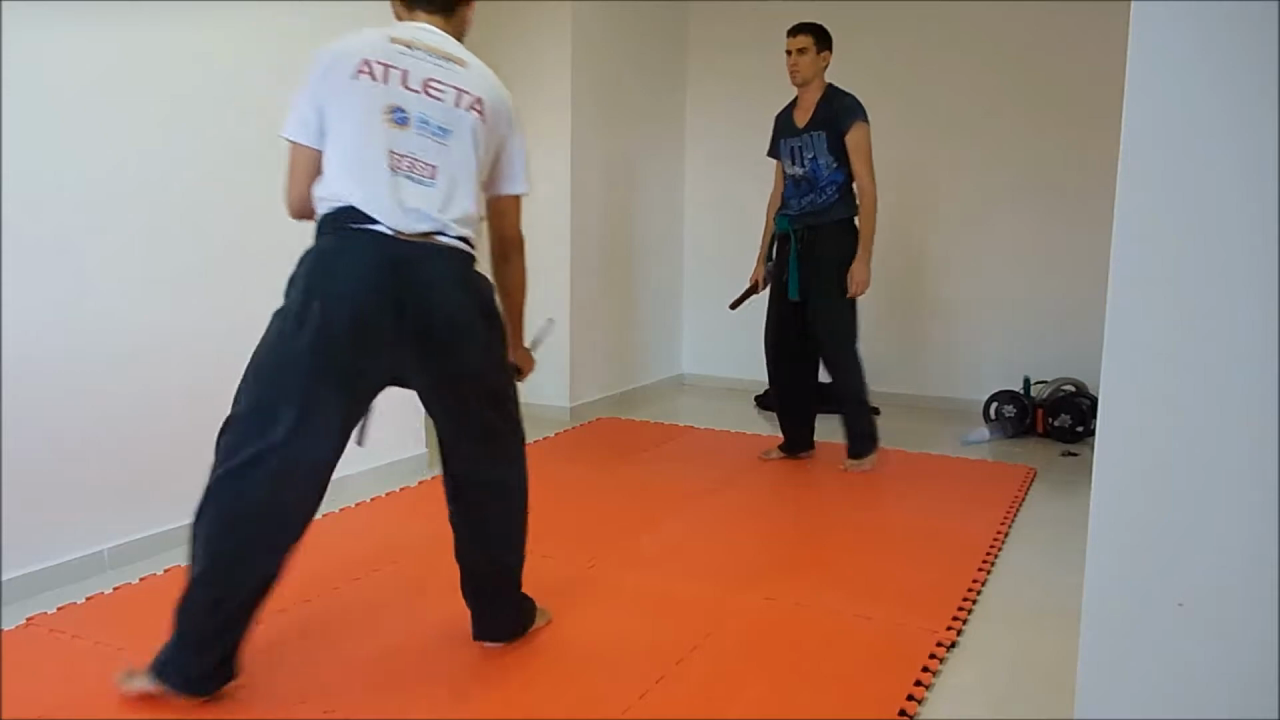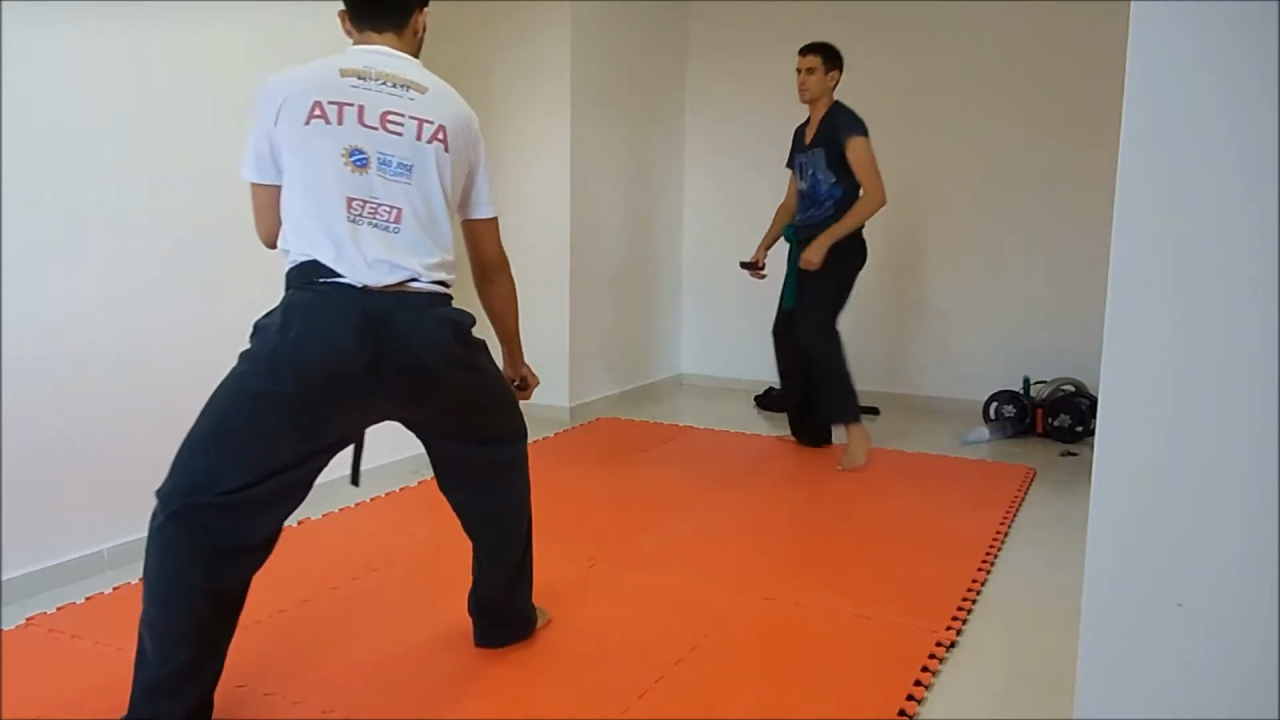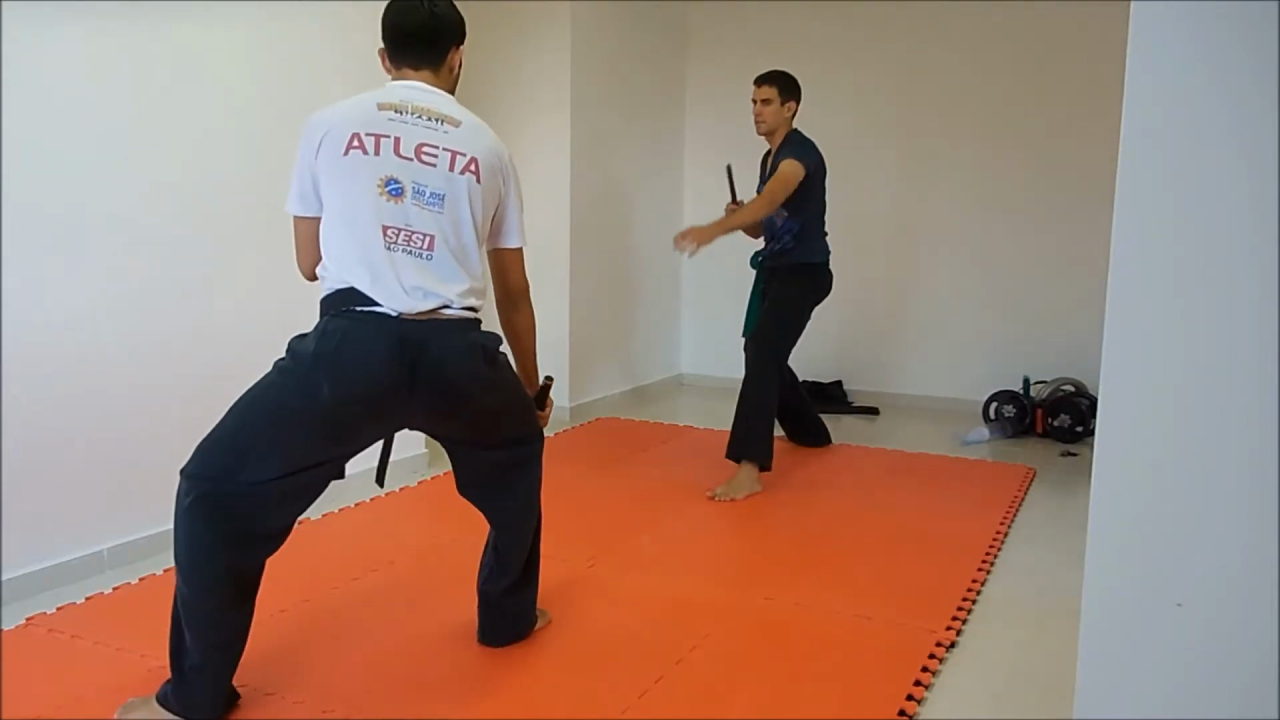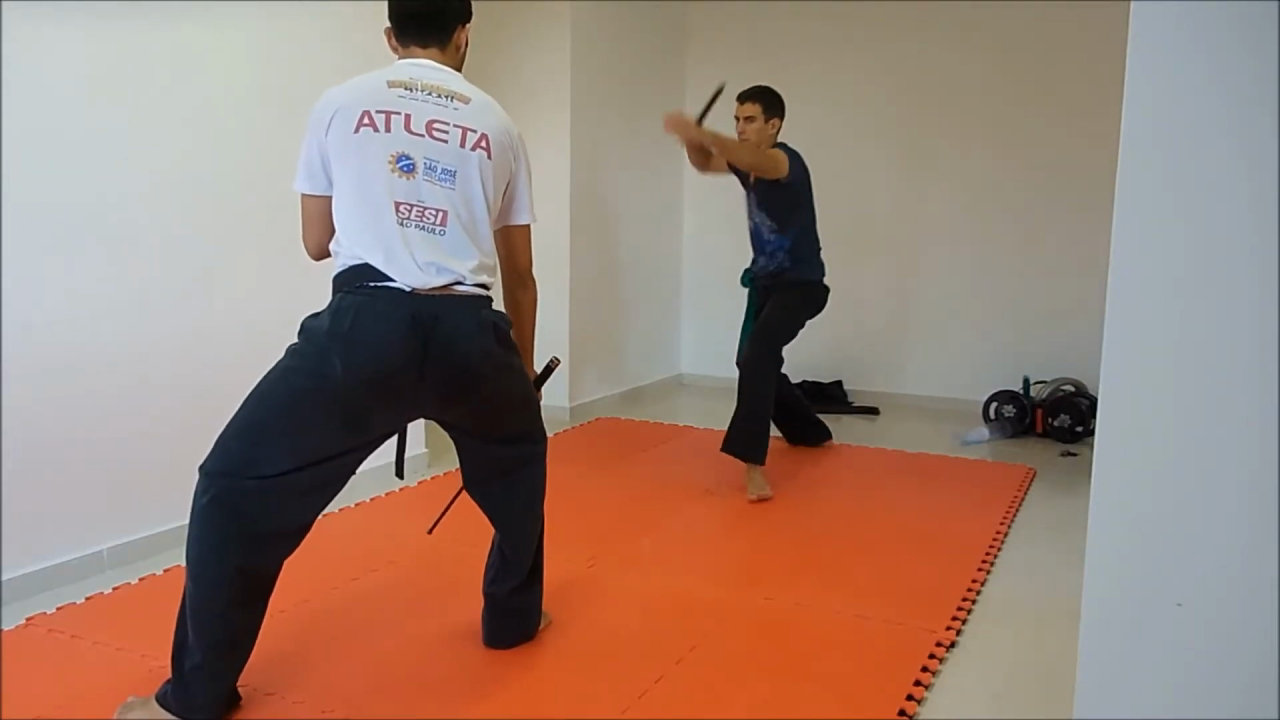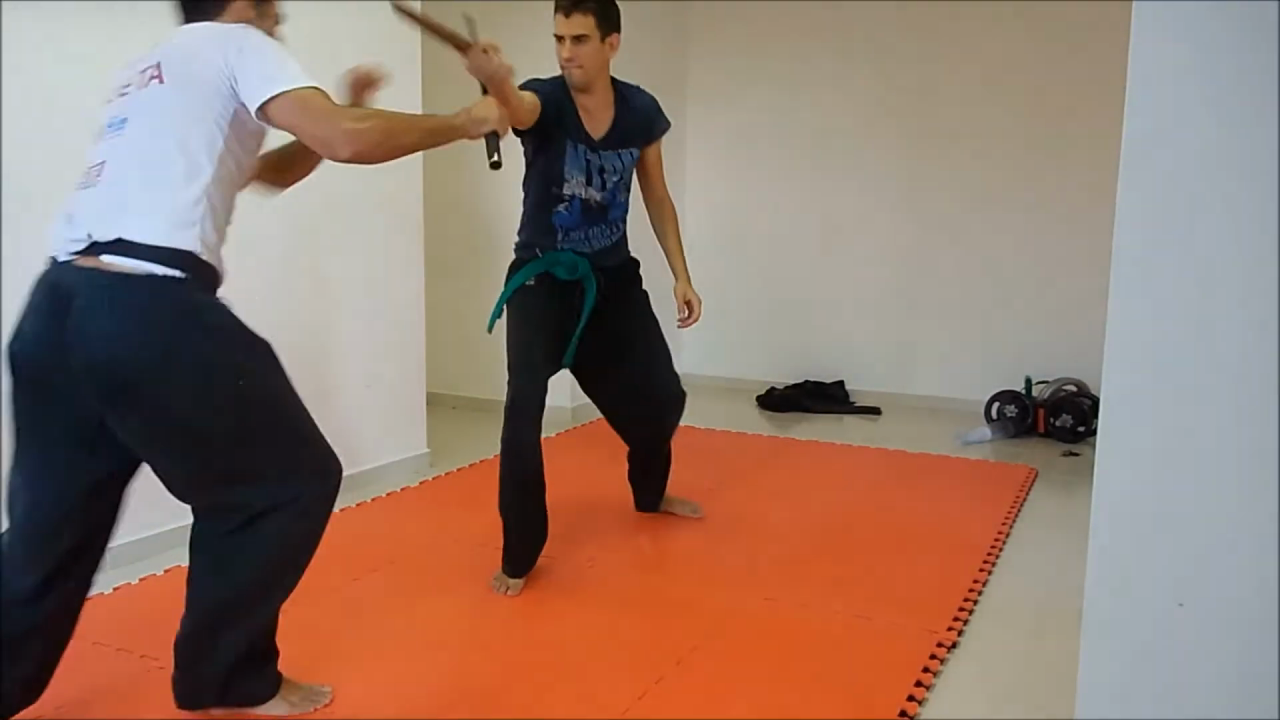
dt=1s
person 1, frame 1
right shoulder: (488, 90)
left elbow: (300, 200)
right elbow: (506, 239)
right wrist: (512, 337)
left hip: (346, 274)
right hip: (444, 284)
left knee: (262, 458)
right knee: (489, 452)
left ankle: (193, 663)
right ankle: (501, 614)
person 1, frame 2
left shoulder: (290, 89)
right shoulder: (453, 110)
left elbow: (270, 231)
right elbow: (490, 263)
right wrist: (514, 359)
left hip: (318, 325)
right hip: (423, 331)
left knee: (199, 507)
right knee: (495, 454)
right ankle: (504, 616)
person 1, frame 3
left shoulder: (331, 125)
right shoulder: (486, 145)
left elbow: (309, 262)
right elbow: (513, 291)
right wrist: (530, 386)
left hip: (353, 348)
right hip: (453, 354)
left knee: (217, 490)
right knee: (514, 455)
right ankle: (509, 615)
person 1, frame 4
left shoulder: (342, 103)
right shoulder: (496, 123)
left elbow: (317, 240)
right elbow: (520, 271)
right wrist: (521, 364)
left hip: (366, 326)
right hip: (466, 331)
left knee: (238, 486)
right knee: (516, 459)
right ankle: (514, 615)
person 1, frame 5
left shoulder: (151, 73)
left elbow: (274, 169)
right elbow: (348, 141)
left wrist: (346, 106)
right wrist: (459, 121)
left hip: (63, 310)
right hip: (153, 310)
right knee: (290, 481)
person 2, frame 1
left shoulder: (845, 109)
right shoulder: (783, 120)
left elbow: (866, 188)
left wrist: (862, 257)
right wrist: (763, 257)
left hip: (831, 241)
right hip: (791, 243)
left knee: (835, 343)
right knee: (783, 345)
left ankle: (862, 445)
right ankle: (797, 440)
person 2, frame 2
left shoulder: (846, 125)
right shoulder: (801, 133)
left elbow: (875, 196)
left wrist: (826, 240)
right wrist: (764, 246)
left hip: (837, 246)
right hip: (807, 247)
left knee: (813, 330)
right knee: (788, 333)
left ankle: (853, 427)
right ankle: (810, 429)
person 2, frame 3
left shoulder: (800, 152)
right shoulder: (769, 158)
left elbow: (767, 202)
left wrist: (713, 230)
right wrist: (742, 222)
left hip: (804, 271)
right hip: (777, 270)
left knee: (762, 354)
right knee: (765, 355)
left ankle: (749, 470)
right ankle: (811, 432)
person 2, frame 4
left shoulder: (784, 162)
right shoulder: (747, 164)
left elbow: (749, 155)
right elbow: (707, 162)
left wrist: (698, 134)
right wrist: (695, 140)
left hip: (799, 286)
right hip: (768, 285)
left knee: (755, 358)
right knee: (762, 366)
left ankle: (753, 465)
right ankle: (812, 434)
person 2, frame 5
left shoulder: (641, 111)
right shoulder: (543, 99)
left elbow: (658, 199)
right elbow: (516, 109)
left wrist: (682, 275)
right wrist: (496, 81)
left hip: (612, 274)
right hip: (543, 277)
left knee: (657, 392)
right knee: (525, 409)
left ankle: (650, 492)
right ankle: (519, 555)
